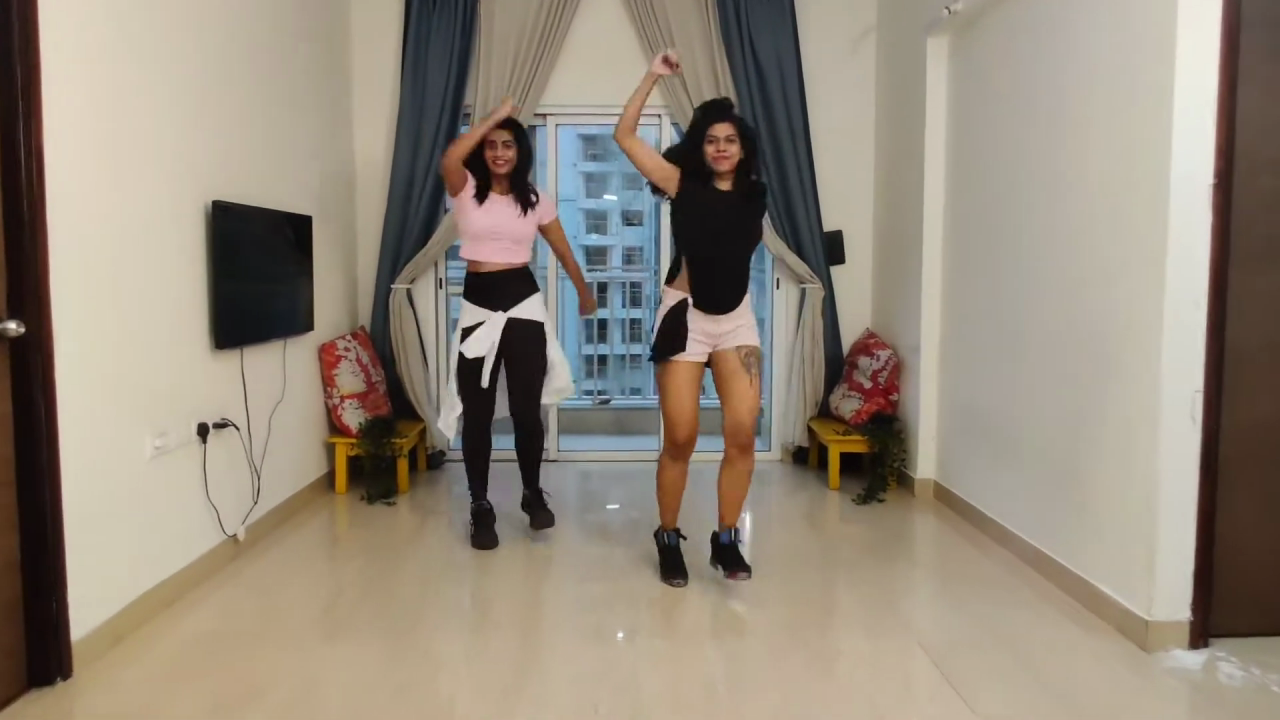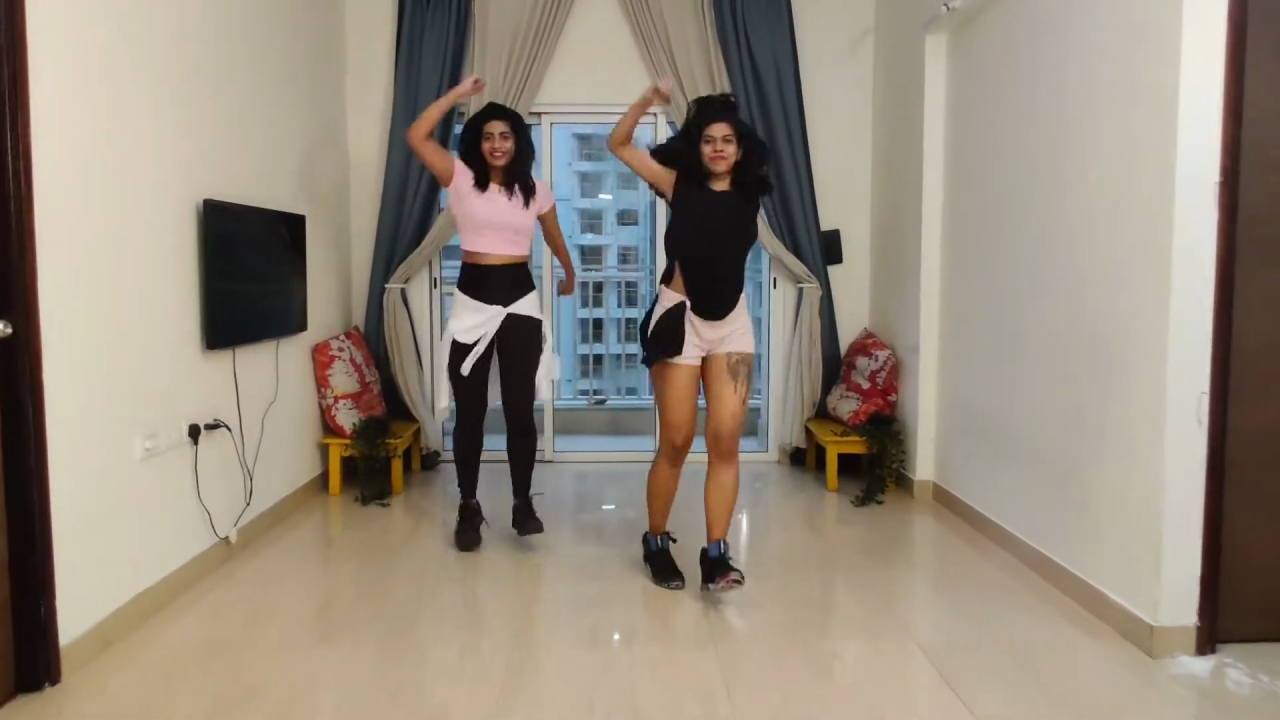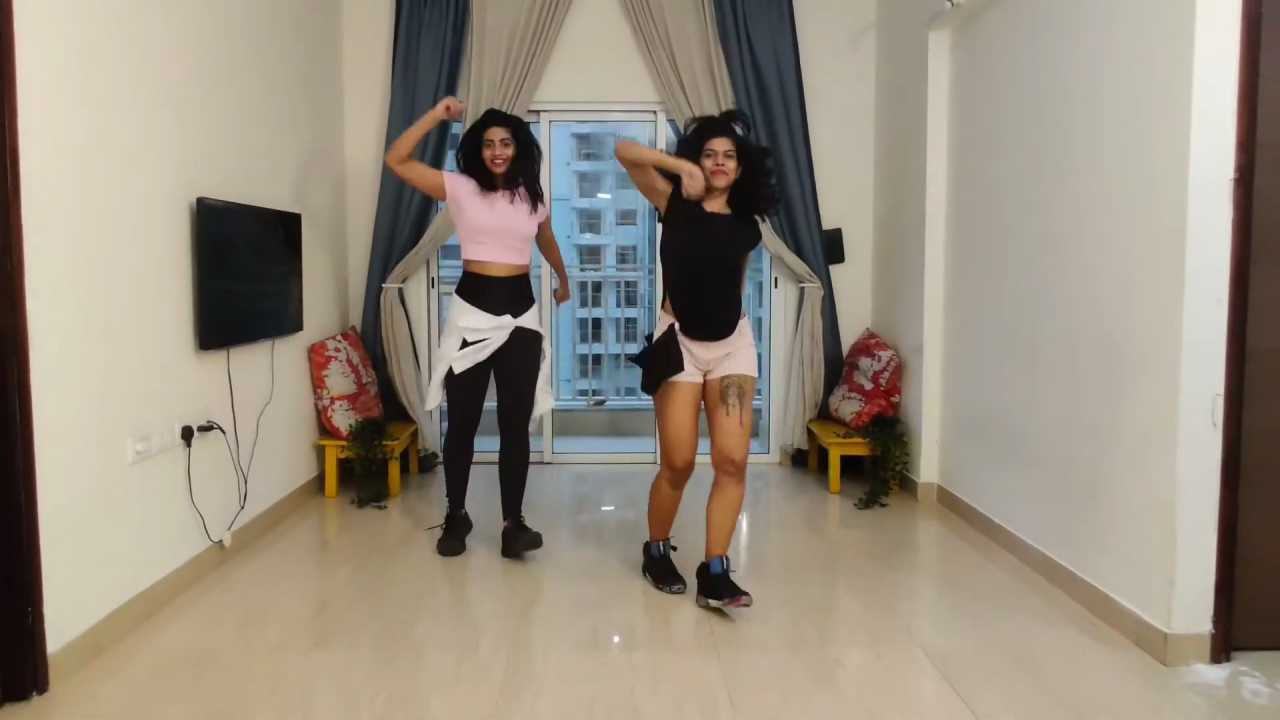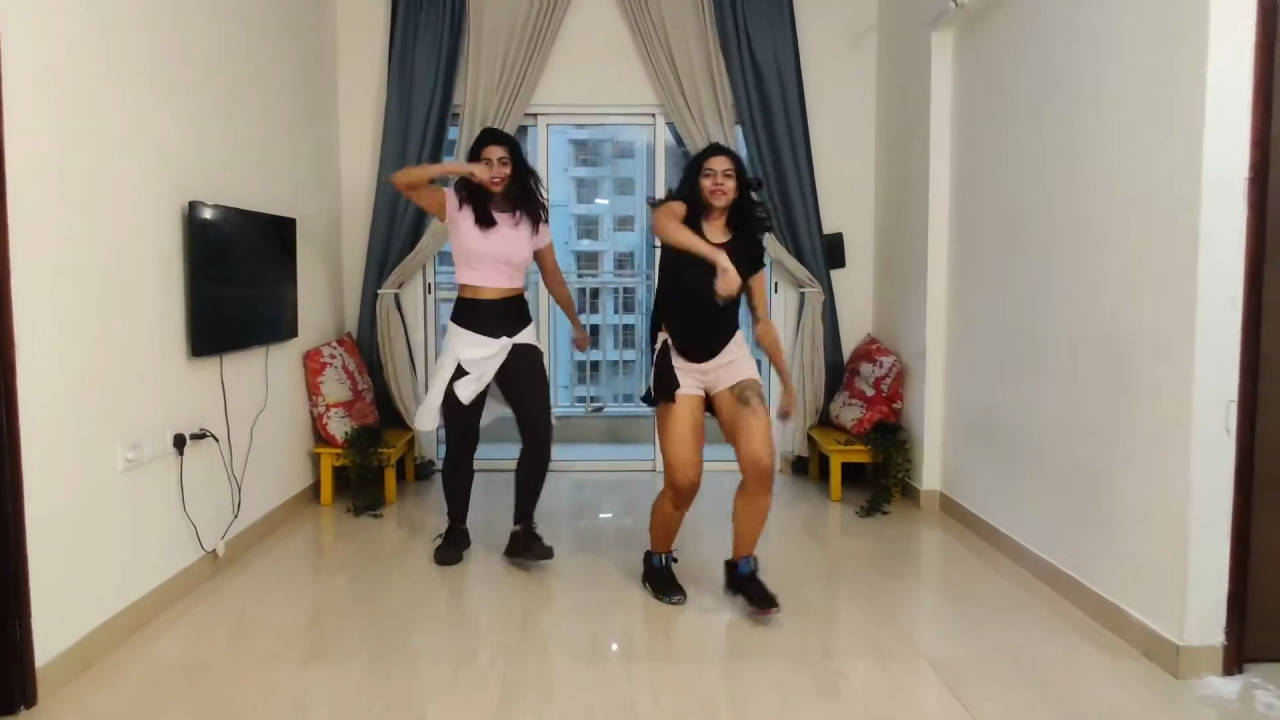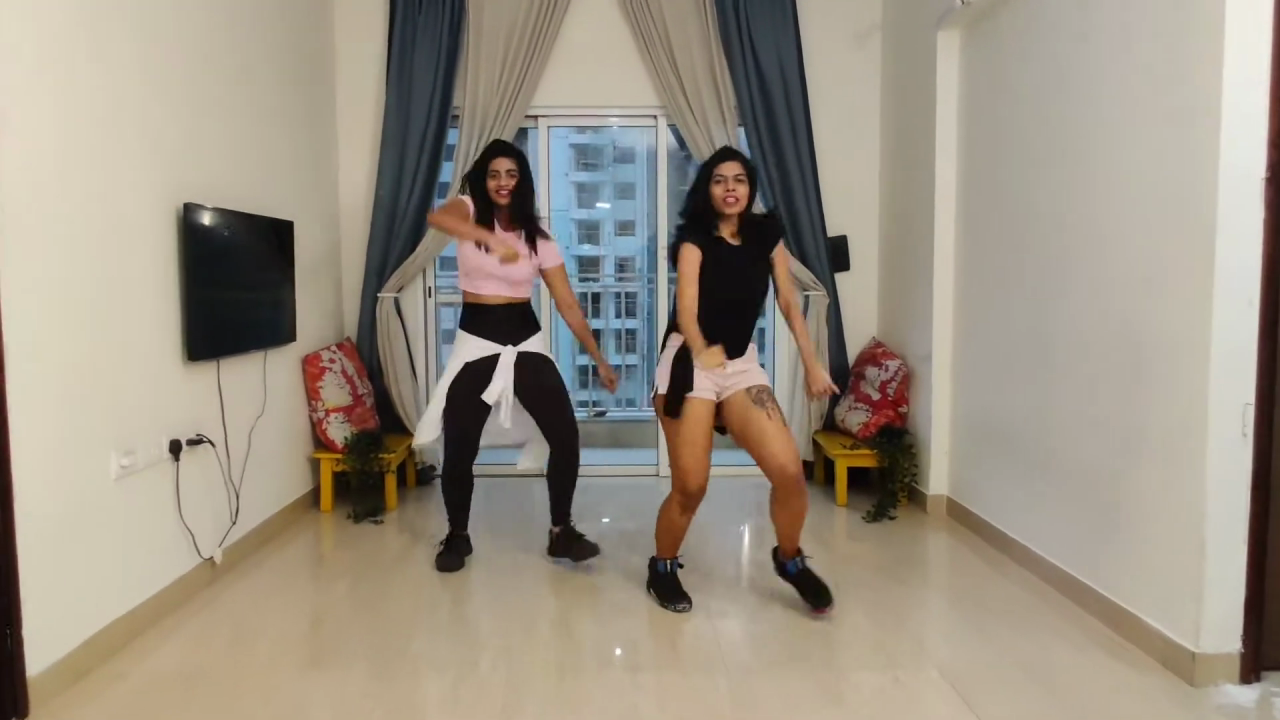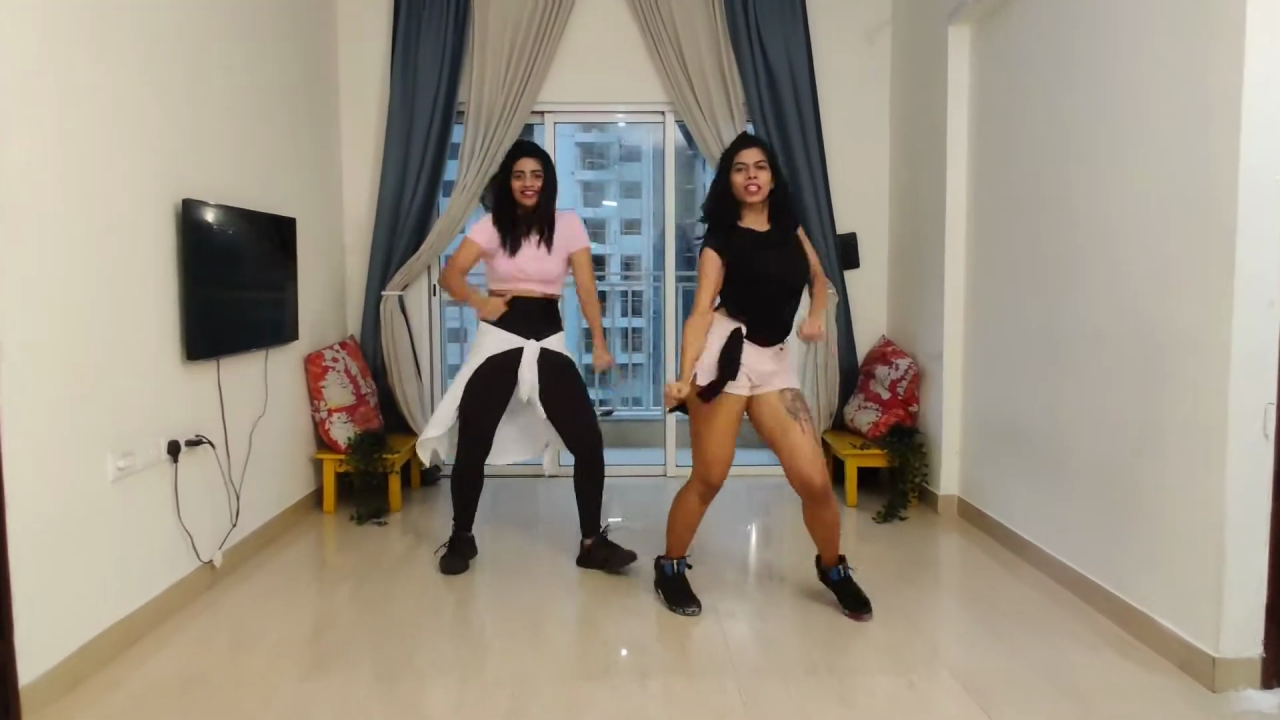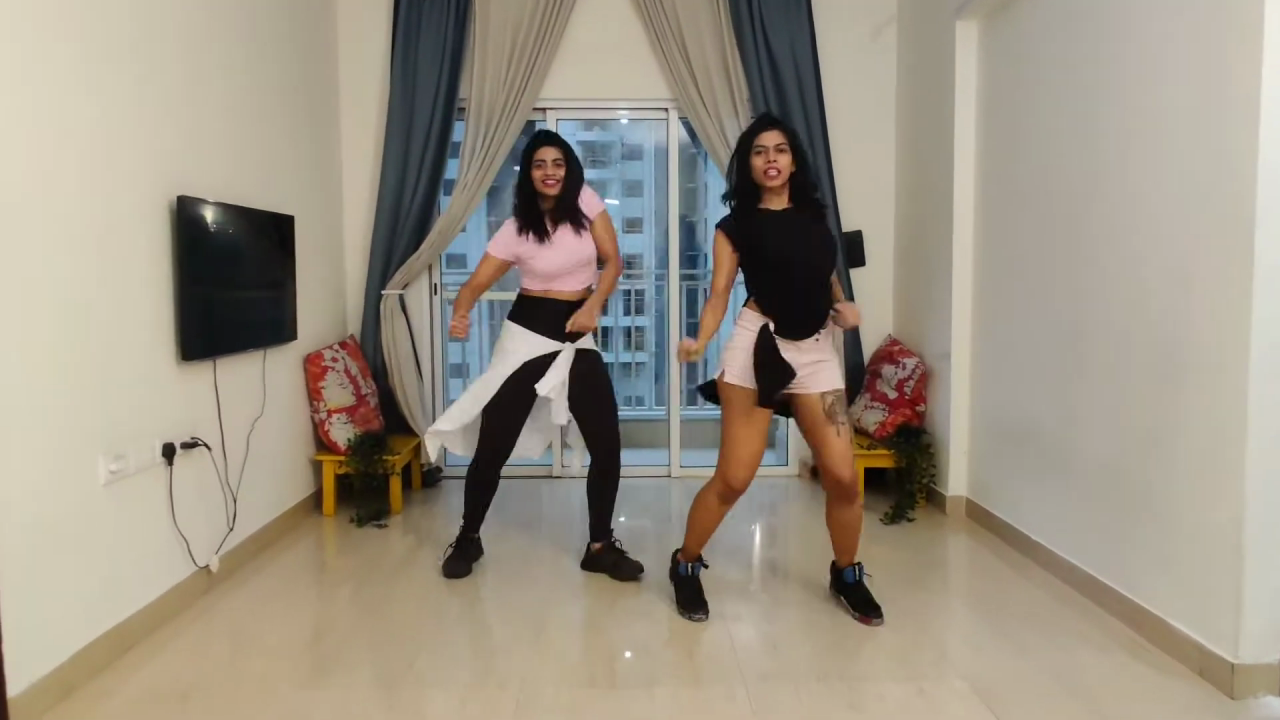
dt=0.1s
person 1, frame 1
left shoulder: (754, 196)
right shoulder: (681, 182)
right elbow: (624, 134)
right wrist: (653, 75)
left hip: (736, 317)
right hip: (685, 315)
left knee: (742, 432)
right knee: (680, 439)
left ankle: (726, 541)
right ankle: (668, 540)
person 1, frame 2
left shoulder: (748, 199)
right shoulder: (681, 185)
right elbow: (618, 141)
right wrist: (648, 99)
left hip: (731, 324)
right hip: (678, 320)
left knee: (725, 440)
right knee: (675, 442)
left ankle: (715, 555)
right ankle: (656, 545)
person 1, frame 3
left shoulder: (746, 221)
right shoulder: (674, 201)
right elbow: (626, 153)
right wrist: (680, 165)
left hip: (732, 345)
right hip: (679, 343)
left knee: (732, 461)
right knee: (678, 463)
left ankle: (715, 572)
right ankle: (656, 551)
person 1, frame 4
left shoulder: (752, 240)
right shoulder: (680, 217)
left elbow: (762, 316)
right elbow: (665, 219)
left wrist: (786, 379)
right wrist: (717, 256)
left hip: (730, 359)
right hip: (677, 361)
left knee: (761, 463)
right knee: (683, 482)
left ankle: (742, 569)
right ankle: (657, 561)
person 1, frame 5
left shoulder: (767, 236)
right shoulder: (695, 240)
left elbow: (791, 306)
right elbow: (686, 309)
left wrist: (813, 365)
right wrist: (705, 354)
left hip: (742, 366)
right hip: (690, 365)
left knee: (788, 470)
right knee: (690, 487)
left ankle: (791, 561)
right ankle: (662, 568)
person 1, frame 6
left shoulder: (790, 224)
right shoulder: (719, 239)
left elbow: (818, 279)
right elbow: (701, 311)
left wrist: (818, 311)
right wrist: (685, 374)
left hip: (778, 361)
right hip: (725, 354)
left knee: (814, 481)
right knee: (708, 477)
left ankle: (834, 569)
right ankle: (670, 568)
person 1, frame 7
left shoulder: (812, 212)
right shoulder: (735, 225)
right elbow: (717, 297)
left wrist: (844, 306)
right wrist: (699, 342)
left hip: (817, 353)
right hip: (757, 349)
left knee: (843, 478)
right knee: (733, 480)
left ankle: (847, 575)
right ankle: (685, 565)
person 2, frame 1
left shoulder: (535, 199)
right shoulder: (465, 189)
left elbow: (562, 248)
right elbow: (450, 158)
left wrist: (584, 290)
right wrist: (490, 119)
left hip: (523, 303)
right hip: (477, 307)
left knee: (526, 411)
right knee: (476, 415)
left ankle: (533, 493)
right ankle: (480, 508)
person 2, frame 2
left shoulder: (532, 189)
right shoulder: (461, 177)
left elbow: (553, 233)
right elbow: (416, 137)
left wrist: (570, 271)
right wrist: (459, 93)
left hip: (521, 302)
right hip: (472, 303)
left knee: (519, 408)
right knee: (469, 410)
left ankle: (523, 504)
right ankle: (468, 506)
person 2, frame 3
left shoulder: (532, 195)
right shoulder: (459, 187)
left elbow: (547, 241)
right elbow: (395, 159)
left wrist: (564, 279)
right wrist: (438, 113)
left hip: (520, 313)
right hip: (472, 311)
left knee: (515, 422)
right knee: (462, 421)
left ankle: (513, 523)
right ankle: (455, 517)
person 2, frame 4
left shoulder: (532, 218)
right shoulder: (460, 205)
left elbow: (552, 274)
right elbow: (402, 181)
left wrist: (575, 319)
right wrist: (450, 168)
left hip: (518, 333)
right hip: (466, 333)
left knee: (539, 434)
right knee: (460, 443)
left ankle: (522, 533)
right ankle: (456, 530)
person 2, frame 5
left shoulder: (539, 238)
right shoulder: (469, 212)
left elbow: (567, 303)
right elbow: (439, 216)
left wrist: (599, 358)
right wrist: (490, 240)
left hip: (526, 342)
right hip: (476, 340)
left knee: (566, 437)
right knee: (459, 450)
left ankle: (561, 531)
right ankle: (457, 536)
person 2, frame 6
left shoulder: (565, 226)
right shoulder: (491, 225)
left elbow: (587, 284)
right elbow: (451, 273)
left wrist: (599, 340)
right wrist: (478, 299)
left hip: (550, 338)
right hip: (499, 340)
left knee: (588, 442)
right knee: (472, 447)
left ankle: (593, 540)
right ankle: (461, 537)
person 2, frame 7
left shoulder: (586, 203)
right shoulder: (514, 230)
left elbow: (612, 260)
right elbow: (477, 282)
left wrist: (594, 306)
right wrist: (460, 315)
left hip: (577, 339)
right hip: (527, 337)
left knee: (608, 445)
right knee: (492, 447)
left ankle: (600, 545)
right ankle: (468, 537)
